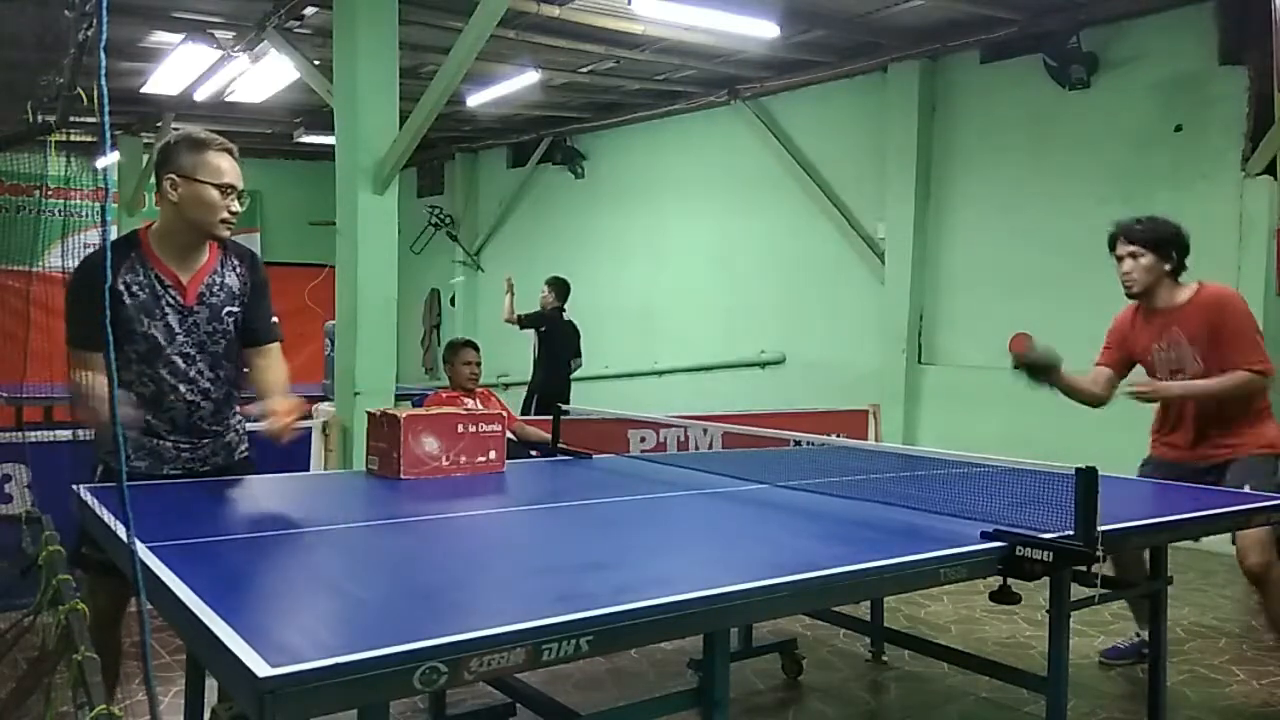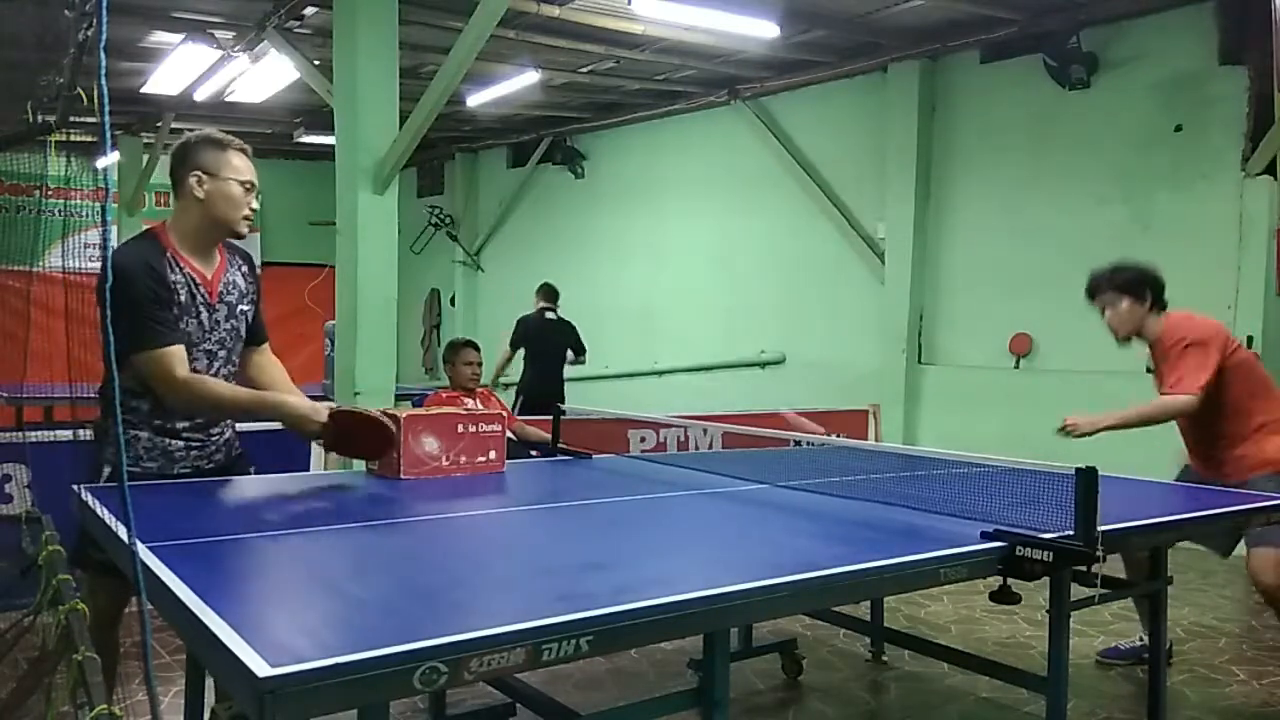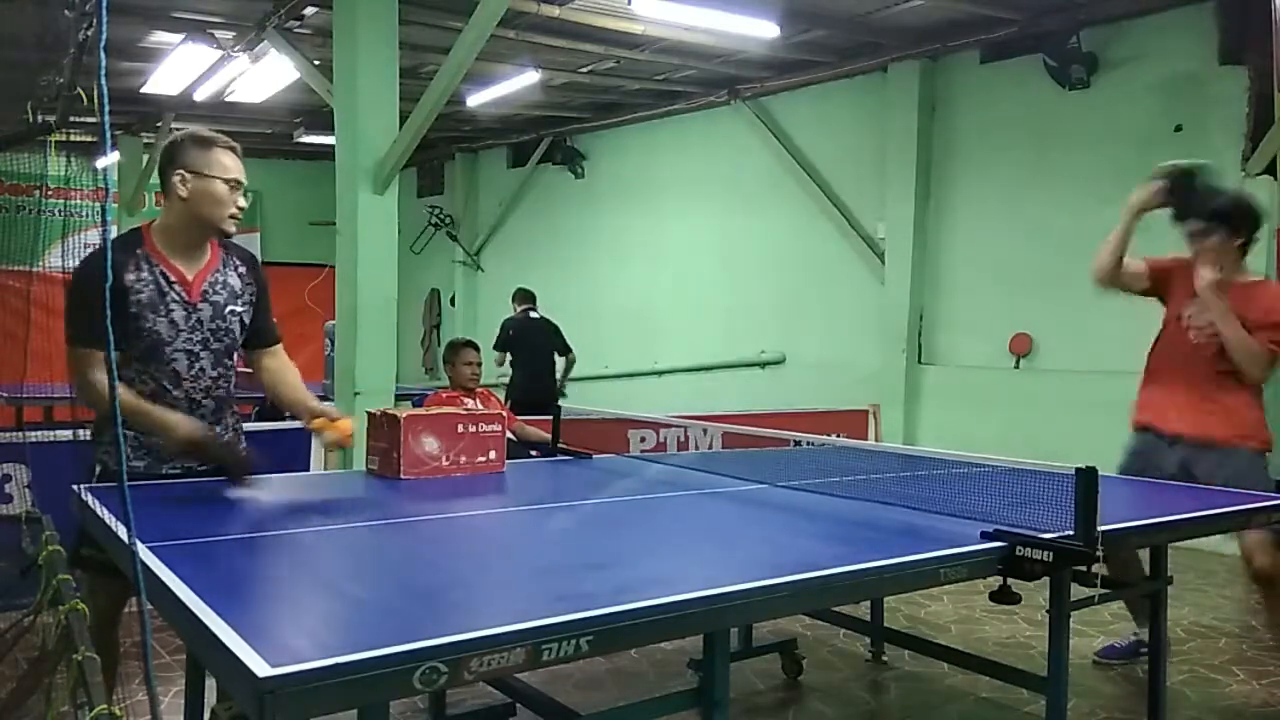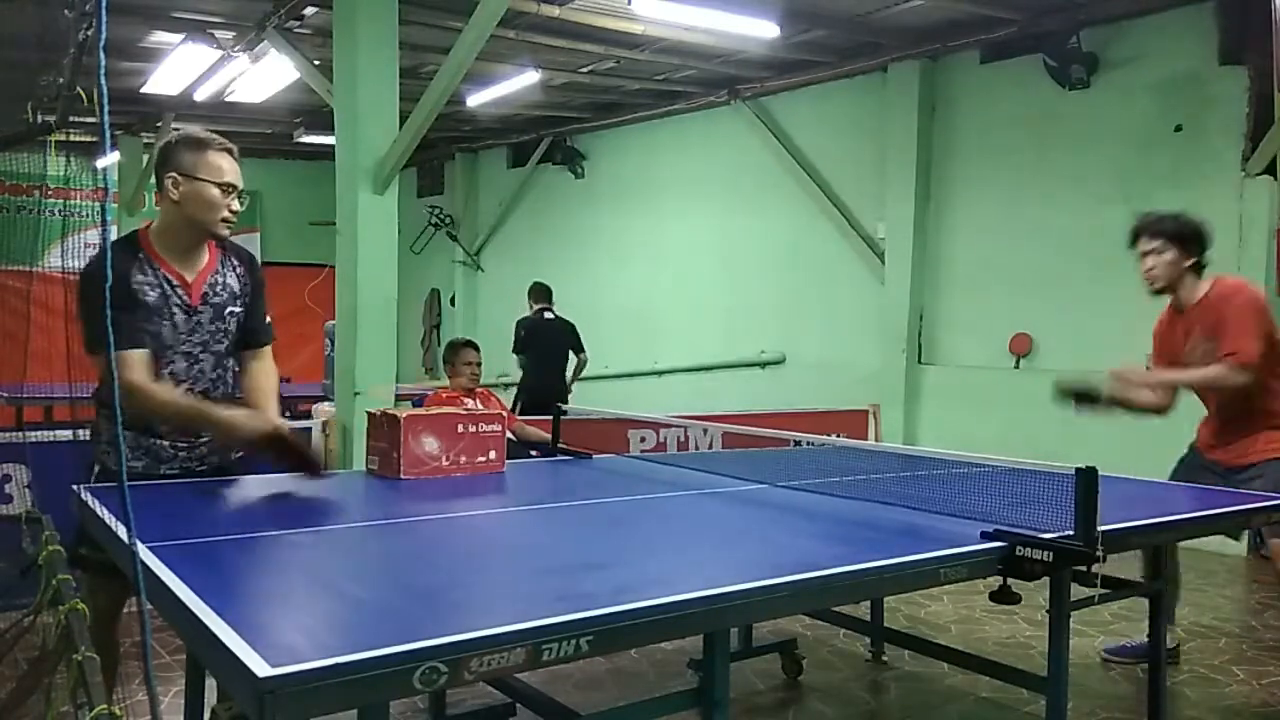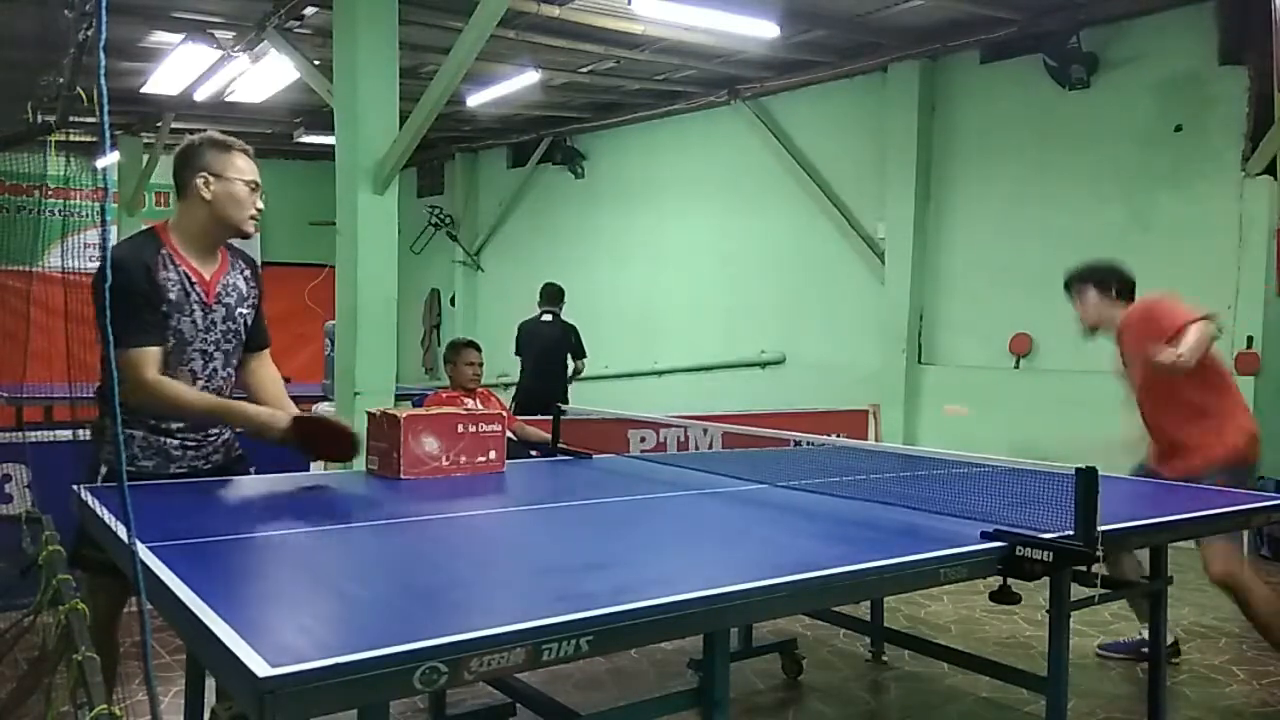
dt=0.5s
person 1, frame 1
left shoulder: (245, 267)
right shoulder: (105, 272)
left elbow: (264, 355)
right elbow: (90, 372)
left wrist: (277, 402)
right wrist: (98, 402)
left hip: (223, 463)
right hip: (134, 469)
right knee: (103, 608)
person 1, frame 2
left shoulder: (242, 267)
right shoulder: (135, 267)
right elbow: (175, 383)
left wrist: (305, 407)
right wrist: (281, 408)
left hip: (220, 460)
right hip: (140, 467)
right knee: (103, 606)
person 1, frame 3
left shoulder: (244, 269)
right shoulder: (106, 271)
left elbow: (268, 358)
right elbow: (91, 376)
left wrist: (314, 410)
right wrist: (158, 421)
left hip: (222, 465)
right hip: (134, 469)
right knee: (103, 606)
person 1, frame 4
left shoulder: (241, 266)
right shoulder: (112, 273)
left elbow: (258, 356)
right elbow: (134, 386)
left wrist: (268, 421)
right wrist: (222, 418)
left hip: (220, 465)
right hip: (132, 467)
right knee: (103, 607)
person 1, frame 5
left shoulder: (245, 272)
right shoulder: (132, 266)
right elbow: (140, 382)
left wrist: (292, 418)
right wrist: (249, 417)
left hip: (220, 462)
right hip: (137, 467)
right knee: (104, 604)
person 2, frame 1
left shoulder: (1221, 303)
right shoulder: (1127, 325)
right elbow: (1096, 391)
left wrist: (1172, 389)
right wrist: (1056, 376)
right hip: (1175, 452)
right ankle: (1148, 634)
person 2, frame 2
left shoulder: (1187, 332)
right shoulder: (1160, 351)
left elbow: (1184, 402)
left wrist: (1101, 422)
right hip: (1211, 466)
right ankle: (1152, 639)
person 2, frame 3
right shoulder: (1177, 273)
right elbow: (1105, 275)
left wrist: (1216, 299)
right wrist: (1136, 208)
left hip: (1230, 445)
right hip: (1158, 437)
right knee: (1112, 537)
right ankle: (1146, 631)
person 2, frame 4
left shoulder: (1238, 297)
right shoulder: (1167, 325)
left elbow: (1239, 376)
right elbow: (1160, 401)
left wrist: (1153, 375)
right wrist: (1109, 395)
right hip: (1214, 448)
right ankle: (1162, 638)
person 2, frame 5
left shoulder: (1147, 314)
right shoulder: (1127, 343)
left elbow: (1203, 326)
left wrist: (1186, 349)
left hip: (1220, 454)
right hip: (1169, 462)
left knee: (1224, 568)
right ankle: (1158, 635)
